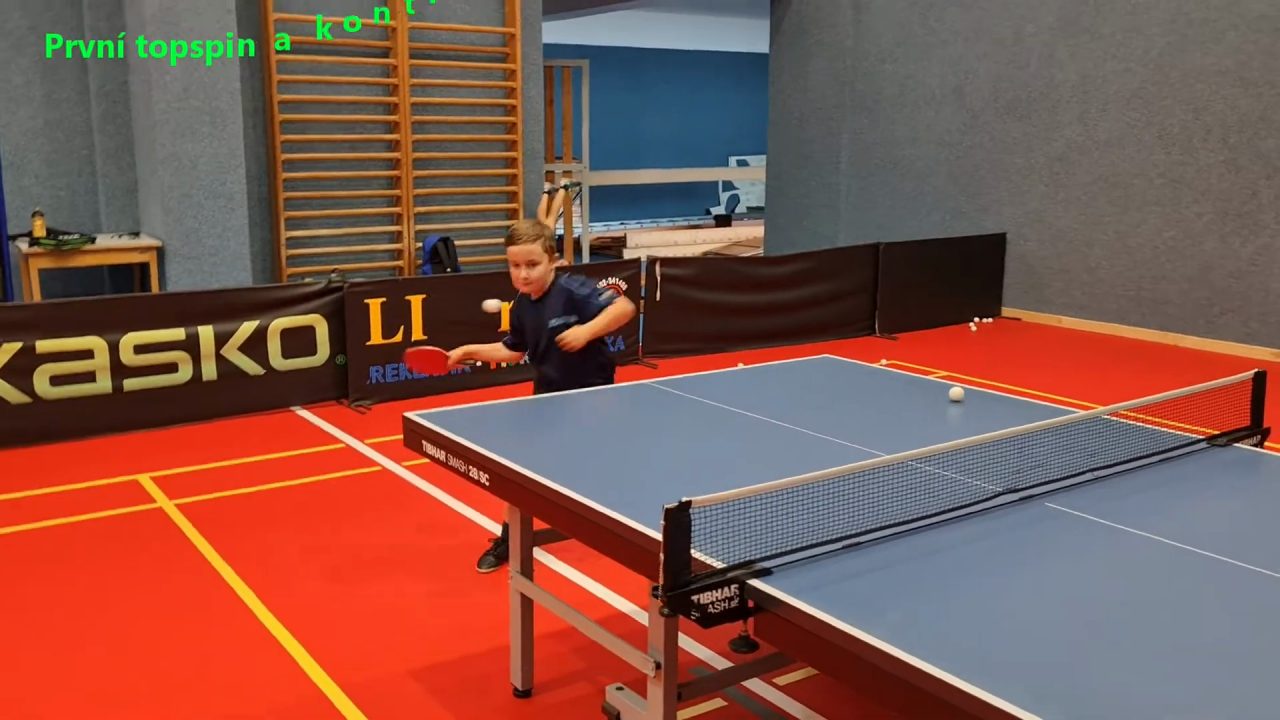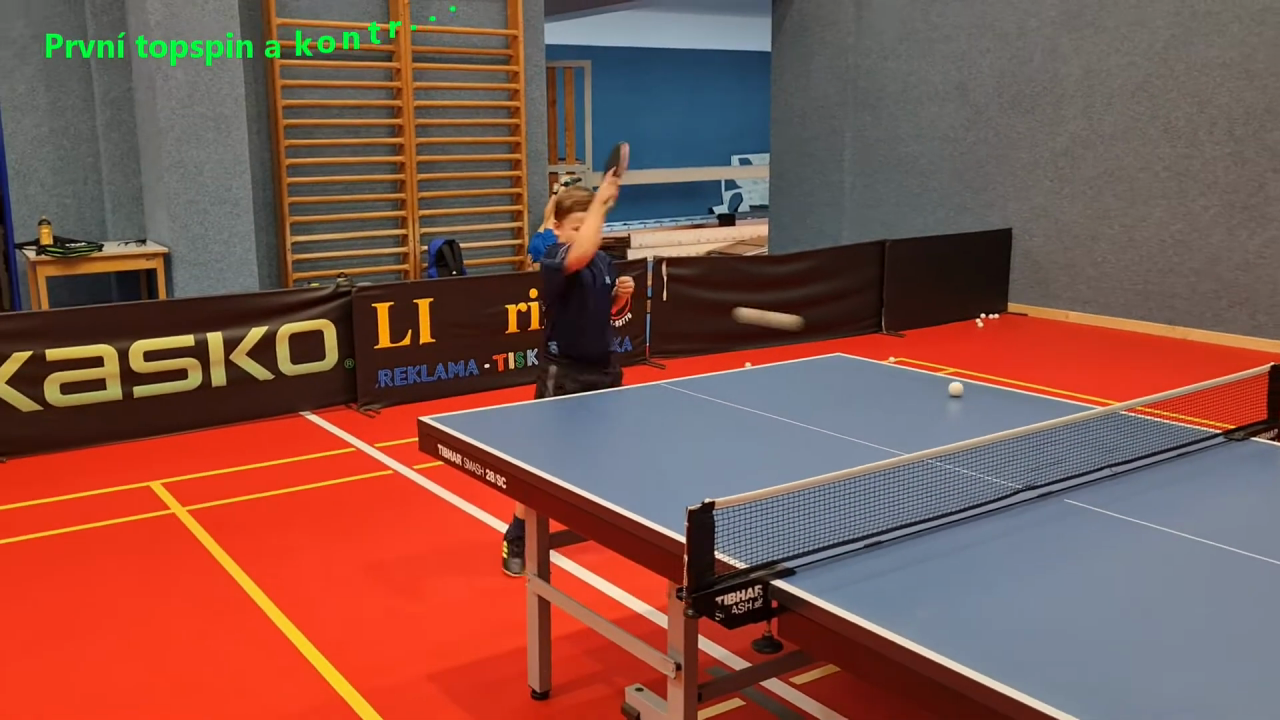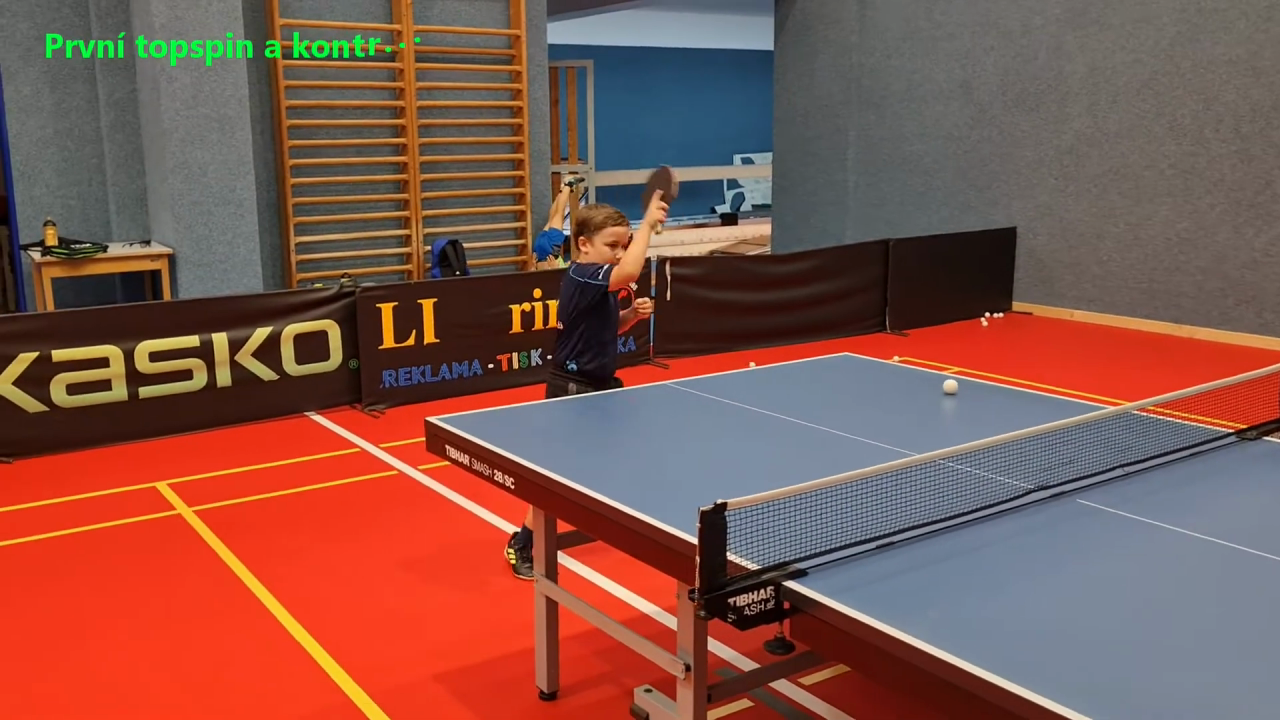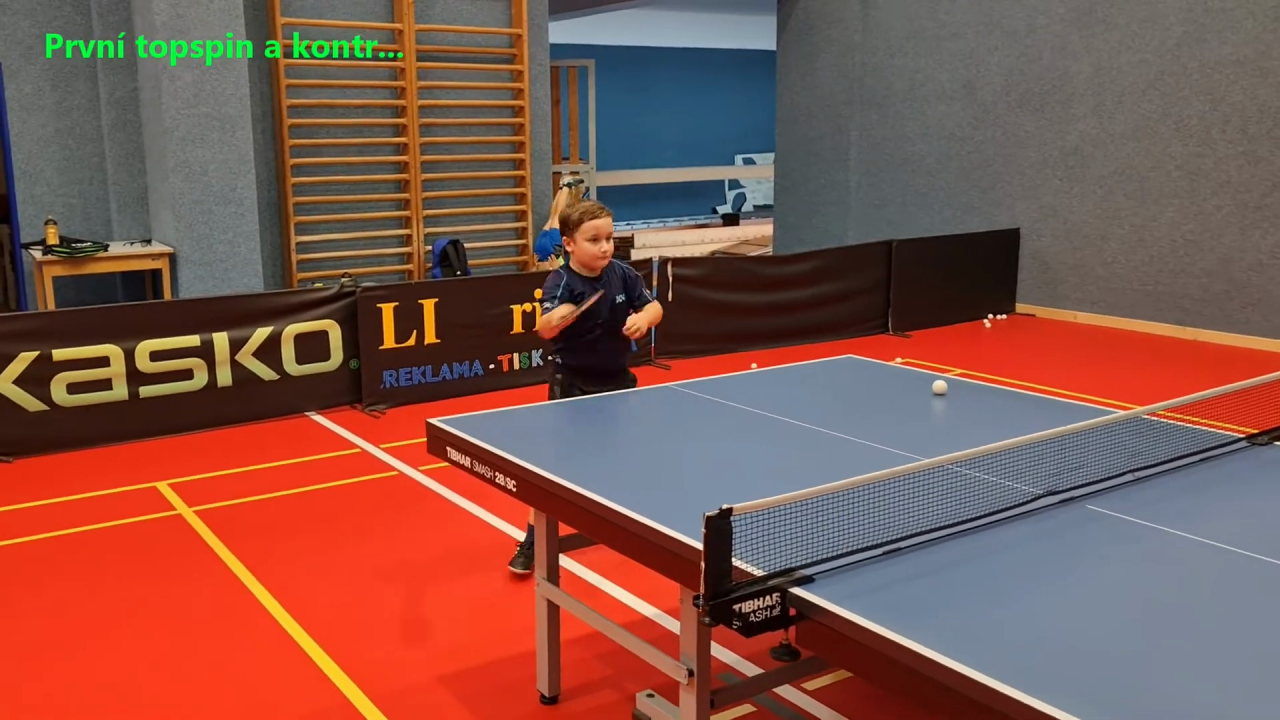
dt=0.2s
person 1, frame 1
left shoulder: (572, 289)
right shoulder: (522, 306)
left elbow: (624, 308)
right elbow: (513, 352)
left wrist: (587, 331)
right wrist: (472, 350)
right hip: (549, 398)
right ankle: (509, 539)
person 1, frame 2
left shoulder: (602, 263)
right shoulder: (554, 260)
right elbow: (581, 253)
left wrist: (622, 292)
right wrist: (600, 202)
left hip: (603, 372)
right hip: (562, 374)
right ankle: (517, 537)
person 1, frame 3
left shoulder: (602, 284)
right shoulder: (582, 276)
right elbow: (629, 272)
left wrist: (635, 313)
right wrist: (647, 222)
left hip: (602, 384)
right hip: (573, 386)
right ankle: (522, 542)
person 1, frame 4
left shoulder: (621, 273)
right shoulder: (559, 282)
left elbow: (653, 306)
right elbow: (545, 330)
left wrist: (644, 318)
right wrist: (557, 318)
left hip: (615, 380)
right hip: (573, 383)
right ankle: (531, 542)
